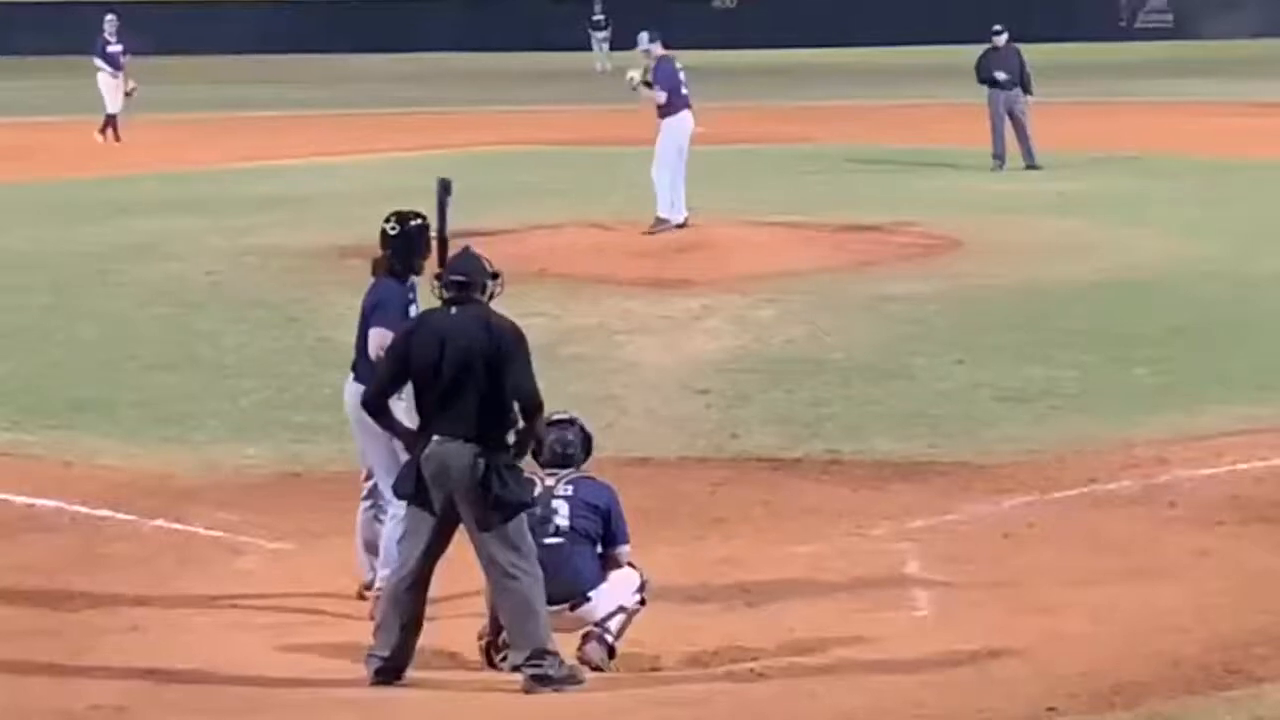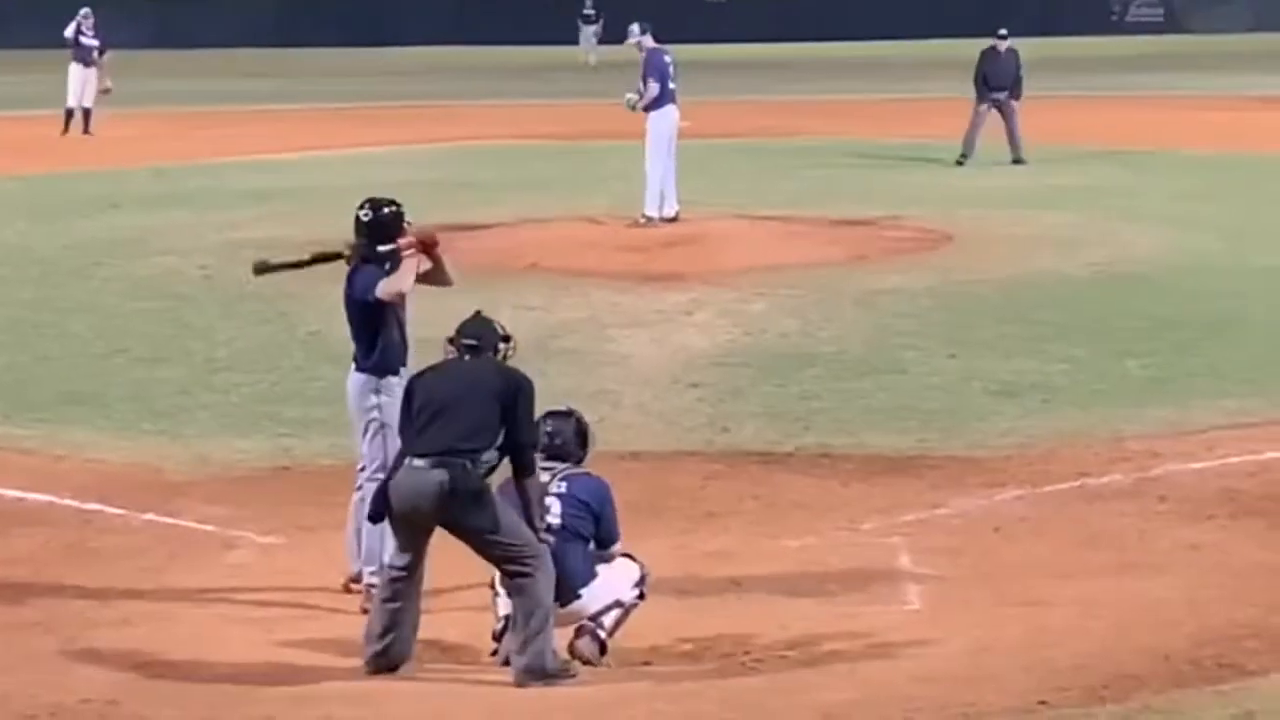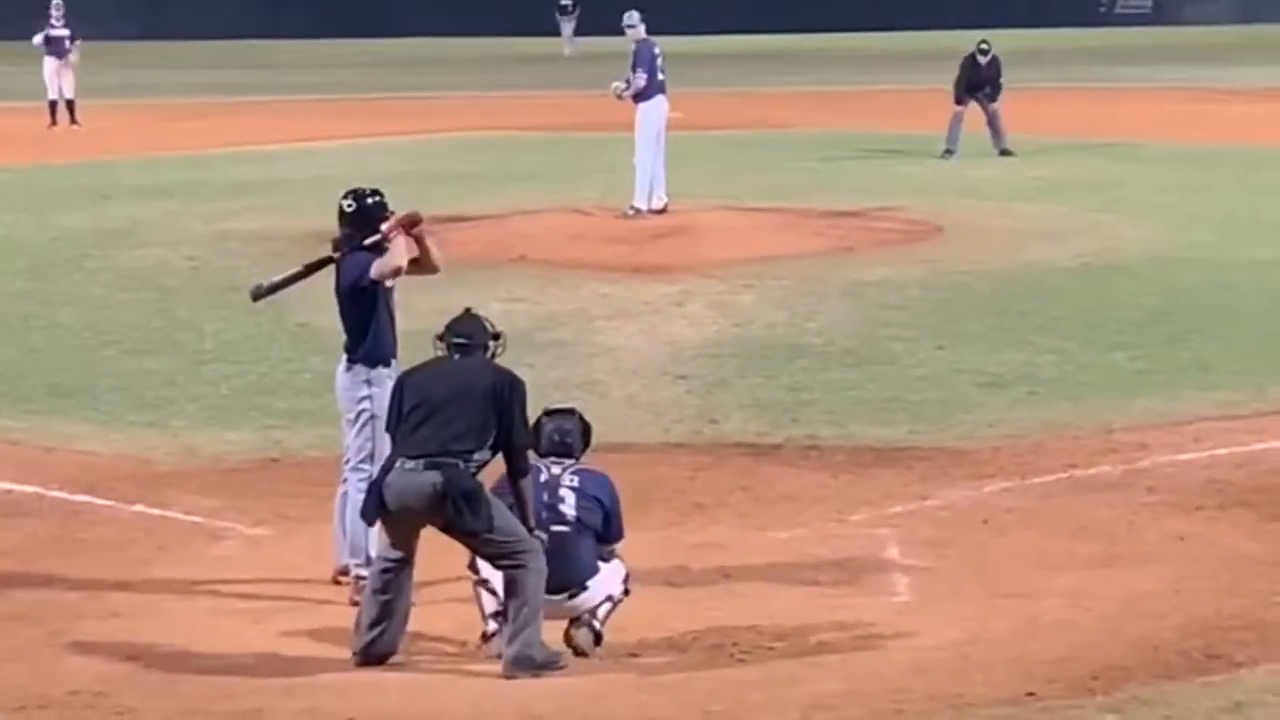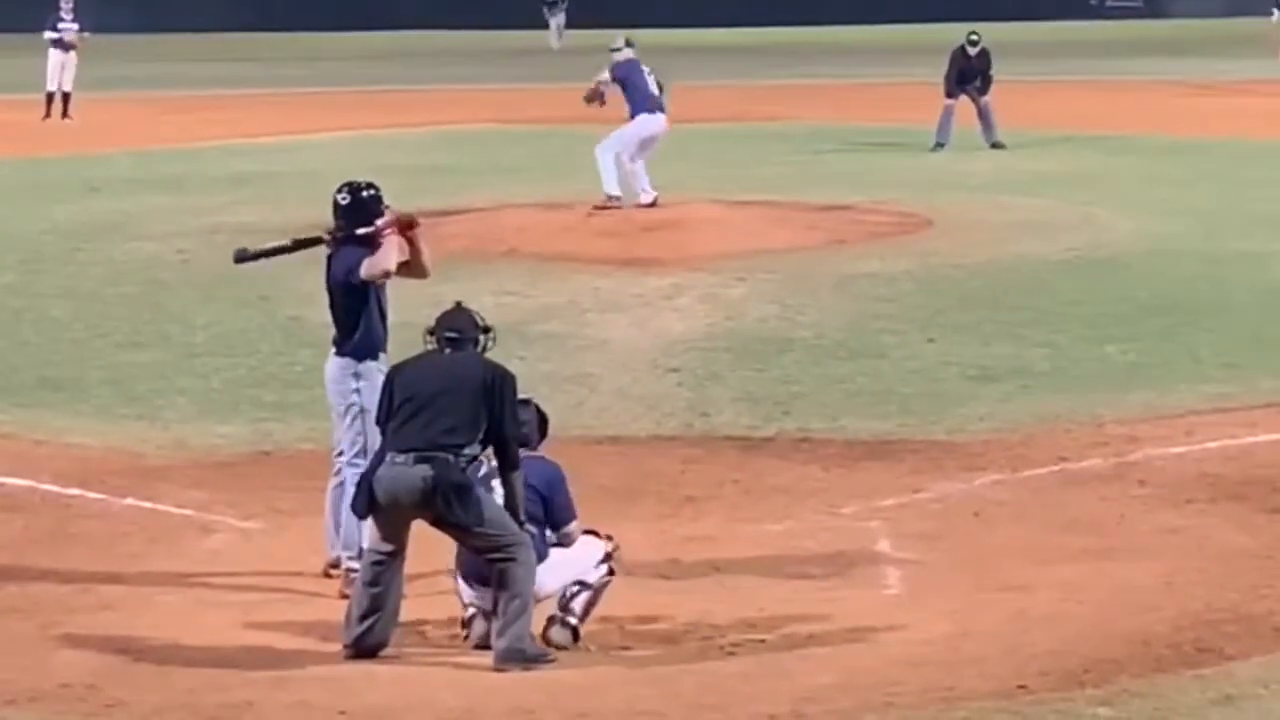
dt=1s
person 1, frame 1
left shoulder: (399, 285)
right shoulder: (391, 292)
right elbow: (380, 349)
left knee: (378, 489)
right knee: (405, 495)
left ankle: (372, 578)
right ankle: (386, 591)
person 1, frame 2
left shoulder: (386, 267)
right shoulder: (364, 274)
left elbow: (444, 280)
right elbow: (398, 290)
left wrist: (429, 252)
right wrist: (412, 258)
left hip: (383, 380)
right hip: (377, 385)
left knee: (371, 477)
right knee: (388, 482)
left ankle: (360, 569)
right ankle: (376, 585)
person 1, frame 3
left shoulder: (373, 258)
right shoulder: (356, 262)
left elbow: (431, 266)
right elbow: (396, 266)
left wrist: (417, 235)
right wrist: (399, 237)
left hip: (370, 372)
right hip: (366, 375)
left knee: (356, 470)
right knee: (369, 474)
left ankle: (348, 560)
right ankle: (363, 576)
person 1, frame 4
left shoulder: (363, 252)
right shoulder: (348, 256)
left elbow: (421, 270)
right elbow: (383, 269)
left wrist: (409, 236)
right wrist: (391, 238)
left hip: (356, 365)
right hip: (357, 369)
left knee: (347, 463)
right knee: (365, 467)
left ankle: (339, 554)
right ankle: (354, 569)
person 2, frame 1
left shoulder: (416, 331)
right shoulder: (499, 330)
left elbow: (373, 398)
right elbow: (528, 400)
left wrist: (409, 437)
right wrist: (526, 440)
left hip: (431, 458)
right hip: (481, 461)
left knee: (411, 563)
right knee: (514, 566)
left ankle: (385, 662)
right ankle: (540, 666)
person 2, frame 2
left shoulder: (423, 378)
right shoulder: (512, 381)
right elbow: (523, 462)
right wrist: (536, 524)
left hip: (404, 480)
right hip: (455, 482)
left knee: (404, 561)
right knee: (532, 562)
left ankle: (382, 654)
right ankle: (535, 663)
person 2, frame 3
left shoulder: (411, 377)
right shoulder: (504, 381)
right elbow: (517, 462)
left wrist: (408, 489)
right wrist: (529, 523)
left hip: (398, 480)
right hip: (448, 483)
left knee: (393, 555)
right knee: (526, 555)
left ankle: (372, 646)
right ankle: (524, 655)
person 2, frame 4
left shoulder: (402, 371)
right shoulder: (494, 374)
right elbow: (507, 454)
right wrist: (519, 516)
left hip: (388, 474)
right hip: (439, 477)
left knee: (384, 548)
right knee: (515, 548)
left ankle: (363, 639)
right ankle: (514, 647)
person 3, frame 1
right shoulder: (600, 491)
right elbow: (620, 558)
left wrist: (494, 626)
right hip: (581, 604)
right knee: (632, 579)
right ankle: (599, 640)
person 3, frame 2
left shoulder: (509, 487)
right shoulder: (593, 486)
right elbow: (611, 553)
right hip: (576, 599)
left knee: (503, 575)
right knee: (633, 572)
left ankle: (510, 631)
right ankle: (592, 635)
person 3, frame 3
right shoulder: (600, 482)
right elbow: (610, 550)
right hip: (576, 596)
left knee: (482, 559)
right knee: (617, 571)
left ankle: (497, 631)
right ankle: (587, 626)
person 3, frame 4
left shoulder: (473, 470)
right shoulder: (545, 469)
right elbow: (570, 536)
left hip: (477, 586)
right hip: (530, 579)
right knee: (602, 550)
left ankle: (478, 617)
right ankle: (565, 623)
person 4, frame 1
left shoulder: (662, 65)
right shoulder: (670, 61)
left elbow: (660, 98)
left wrist: (639, 87)
right wrist: (643, 82)
left hip: (674, 120)
right hip: (682, 118)
left knee: (660, 170)
right knee: (676, 171)
left ankle: (664, 216)
right ankle: (679, 216)
person 4, frame 2
left shoulder: (651, 57)
right shoulder: (665, 54)
left elbow: (654, 90)
left wrist: (639, 104)
right wrist: (639, 95)
left hip: (659, 114)
right hip: (670, 111)
left knee: (654, 165)
right knee: (667, 164)
left ankle: (651, 214)
right ankle: (670, 210)
person 4, frame 3
left shoulder: (641, 48)
right shoulder: (653, 46)
left elbow: (641, 81)
left wrist: (626, 93)
right wrist: (626, 84)
left hip: (648, 105)
right hip: (659, 102)
left knee: (643, 157)
right knee: (656, 156)
left ankle: (640, 205)
right ankle: (659, 201)
person 4, frame 4
left shoulder: (624, 66)
right shoulder: (644, 70)
left elbow: (602, 79)
right elbow: (659, 91)
left wrist: (595, 89)
left hip: (644, 120)
right hip: (659, 120)
left knee: (604, 151)
right knee: (632, 158)
left ankle: (613, 196)
right ankle: (647, 196)
